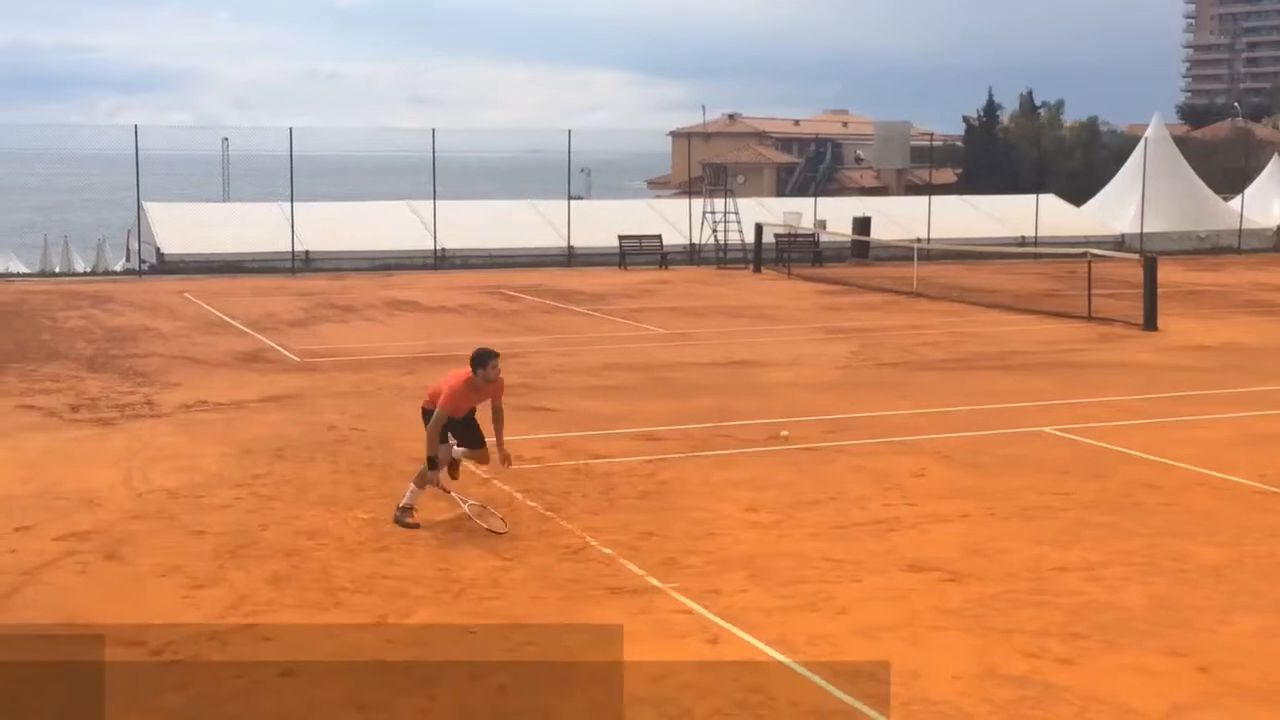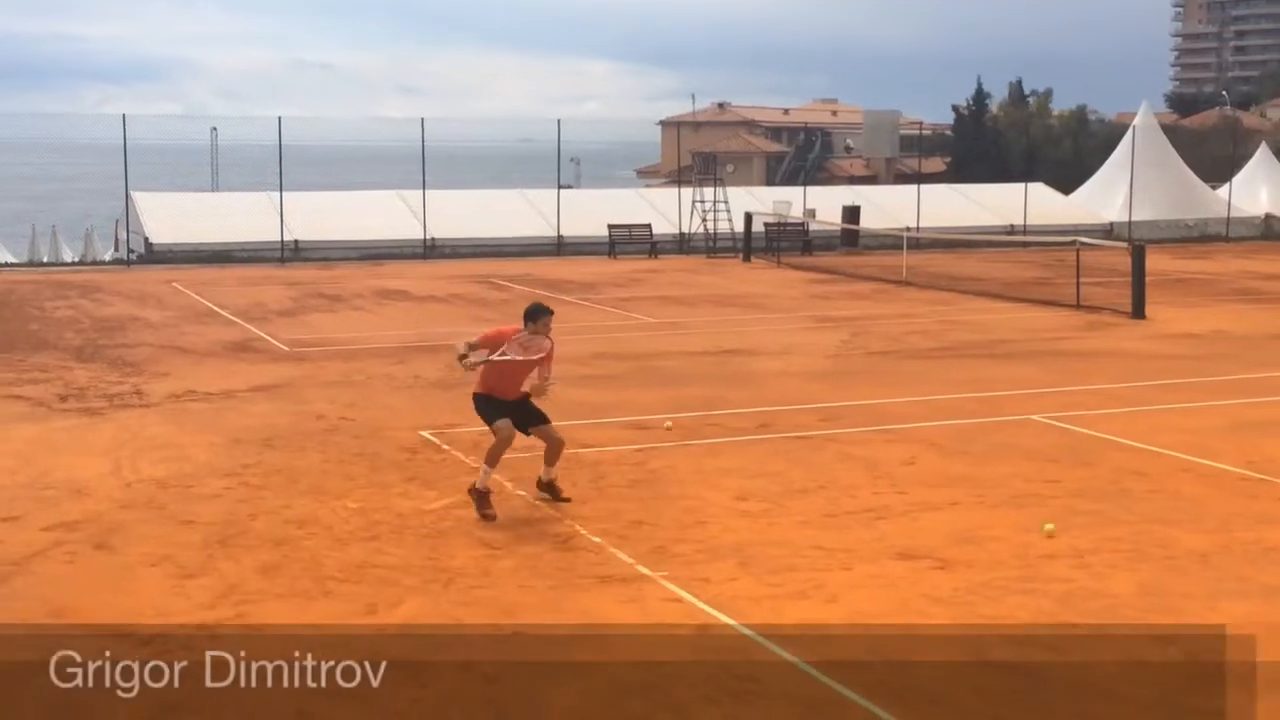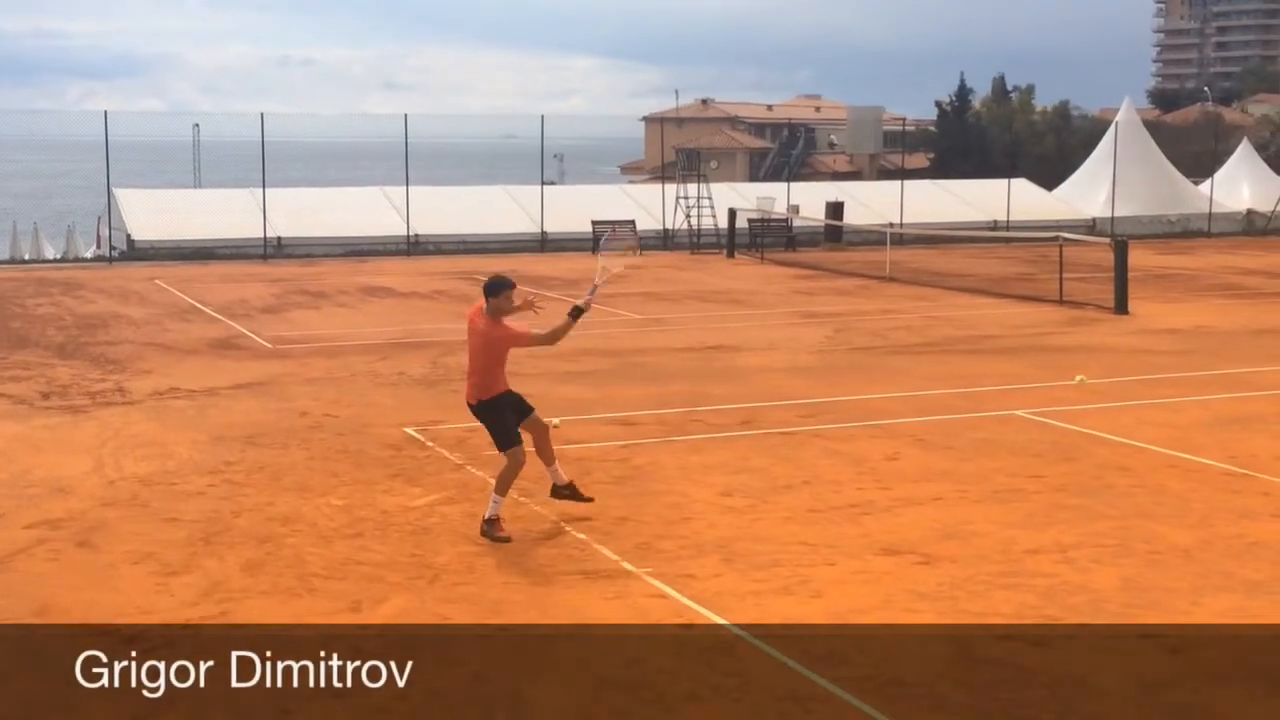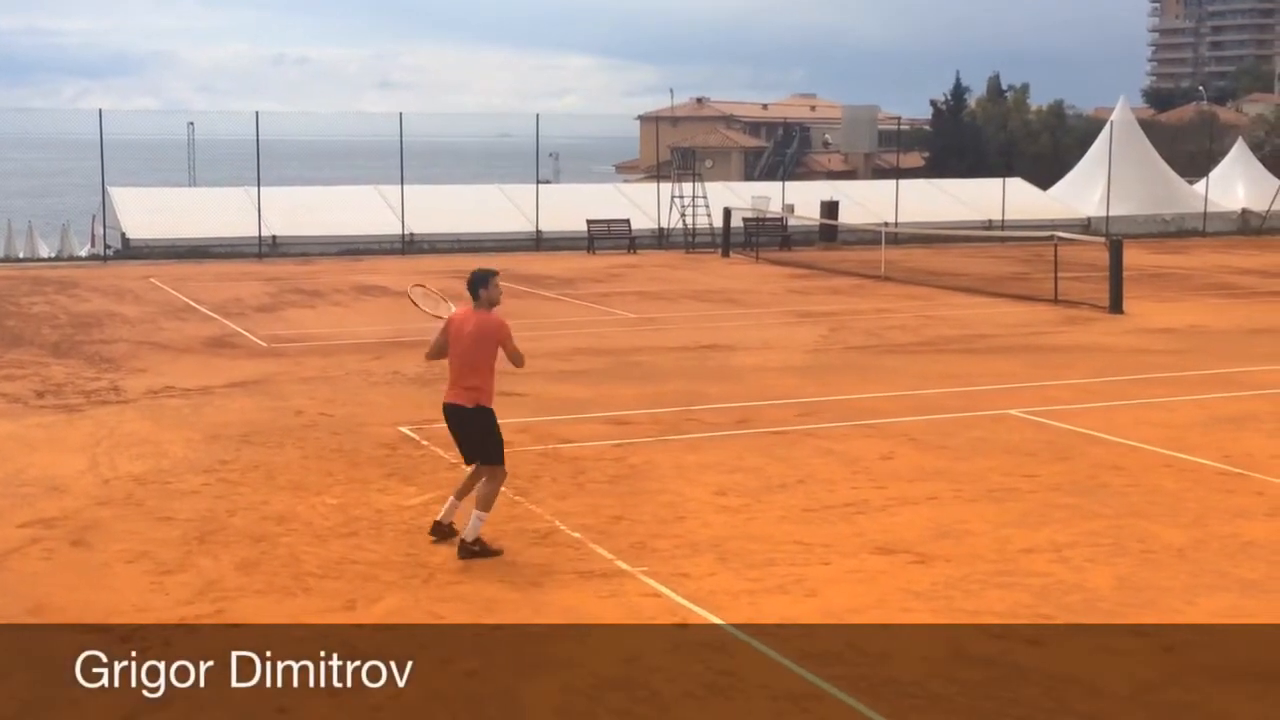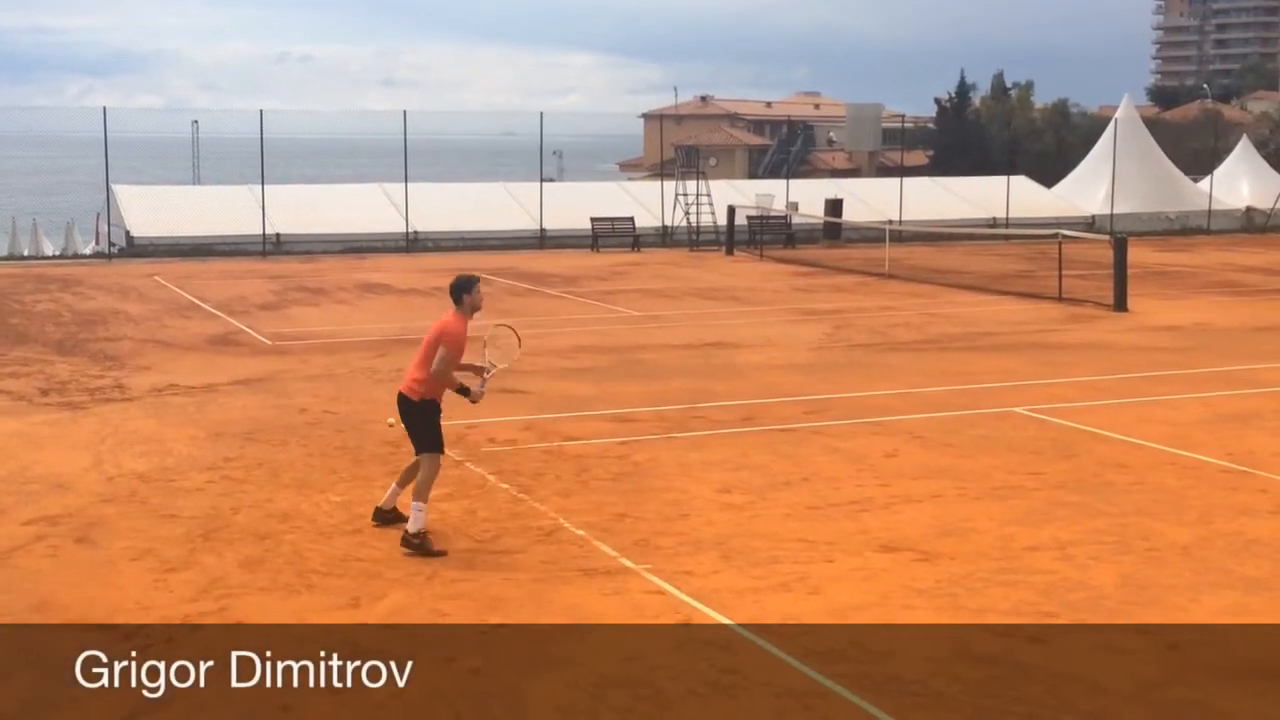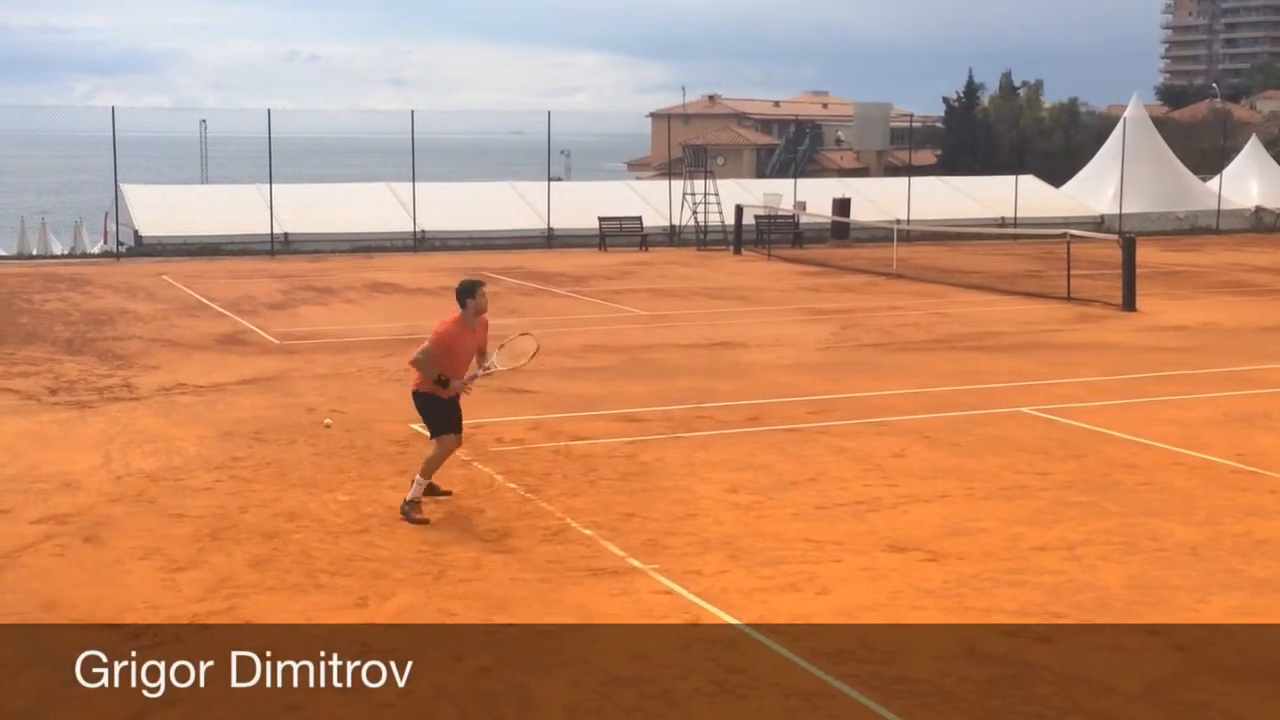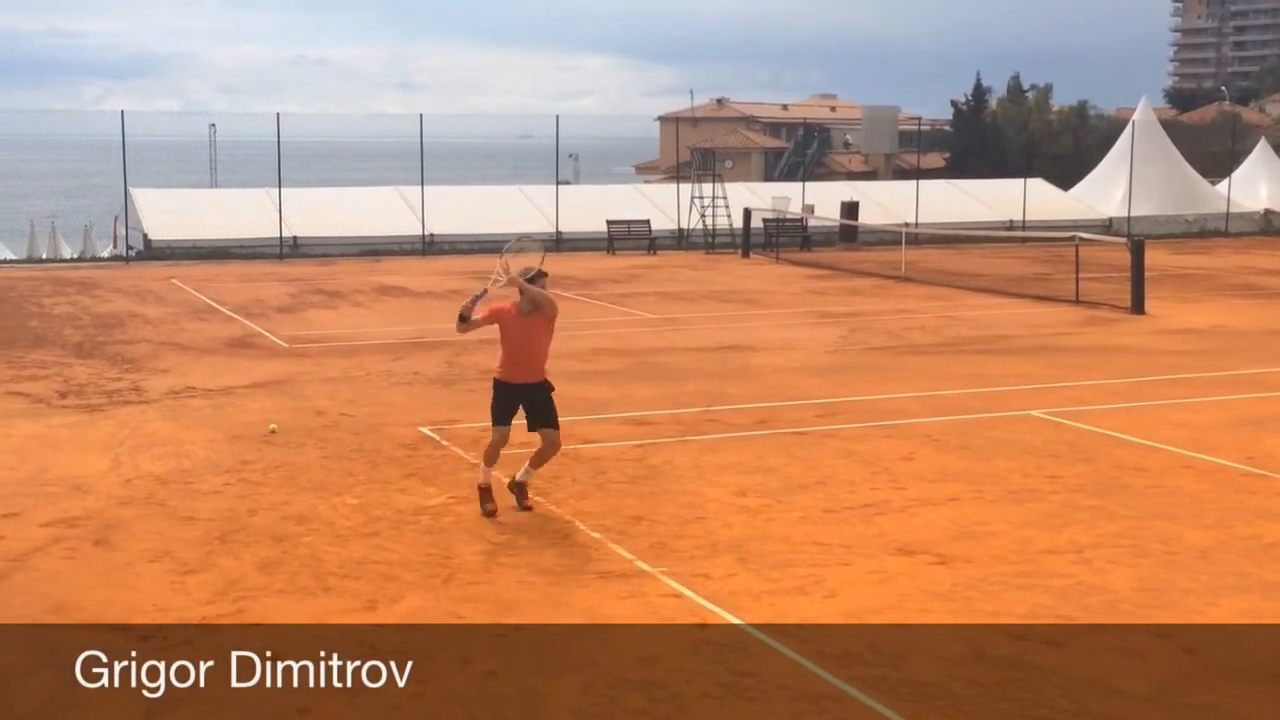
dt=0.5s
person 1, frame 1
left shoulder: (496, 383)
right shoulder: (456, 388)
left elbow: (497, 410)
right elbow: (433, 427)
left wrist: (501, 447)
right wrist: (431, 465)
left hip: (462, 410)
right hip: (435, 408)
left knee: (481, 457)
right knee: (441, 458)
left ankle: (455, 453)
right ankle: (405, 507)
person 1, frame 2
right shoulder: (502, 336)
left elbow: (544, 381)
right elbow: (466, 345)
left wrist: (539, 389)
right wrist: (465, 358)
left hip: (515, 398)
right hip: (487, 396)
left knee: (556, 441)
right knee: (506, 435)
left ankle: (547, 481)
right ankle: (481, 488)
person 1, frame 3
left shoulder: (479, 309)
right shoulder: (500, 333)
right elbow: (549, 339)
left wrist: (514, 307)
right wrist: (575, 314)
left hip: (497, 392)
right hip: (485, 401)
left knee: (540, 428)
right knee: (517, 457)
left ankle: (561, 485)
right ankle: (490, 520)
person 1, frame 4
left shoulder: (455, 318)
right shoulder: (496, 324)
left elbow: (431, 354)
right elbow: (519, 362)
left hip: (452, 406)
right hip: (474, 408)
left knee: (485, 467)
right knee: (497, 474)
left ankle: (443, 522)
right ankle: (470, 541)
person 1, frame 5
left shoulder: (455, 322)
right shoulder: (455, 328)
right elbow: (438, 372)
left wrist: (472, 368)
right wrist: (467, 392)
left hip: (418, 397)
right hip: (419, 400)
left knee: (425, 461)
right knee: (431, 464)
left ankle: (386, 508)
right ankle: (415, 534)
person 1, frame 6
left shoulder: (481, 324)
right shoulder: (448, 330)
left elbow: (481, 352)
right elbow: (417, 360)
left wrist: (484, 367)
right wrist: (445, 382)
left hip: (448, 392)
right hip: (428, 392)
left knee: (455, 442)
right knee: (445, 444)
left ankle: (424, 482)
right ankle: (411, 500)
person 1, frame 7
left shoulder: (548, 309)
right shoulder: (503, 311)
left elbow: (545, 300)
right elbow: (464, 327)
left wrist: (520, 283)
right wrist: (464, 315)
left hip: (537, 384)
right hip: (506, 384)
left knee: (552, 444)
right knee: (500, 437)
left ankle: (519, 481)
right ankle: (485, 484)
